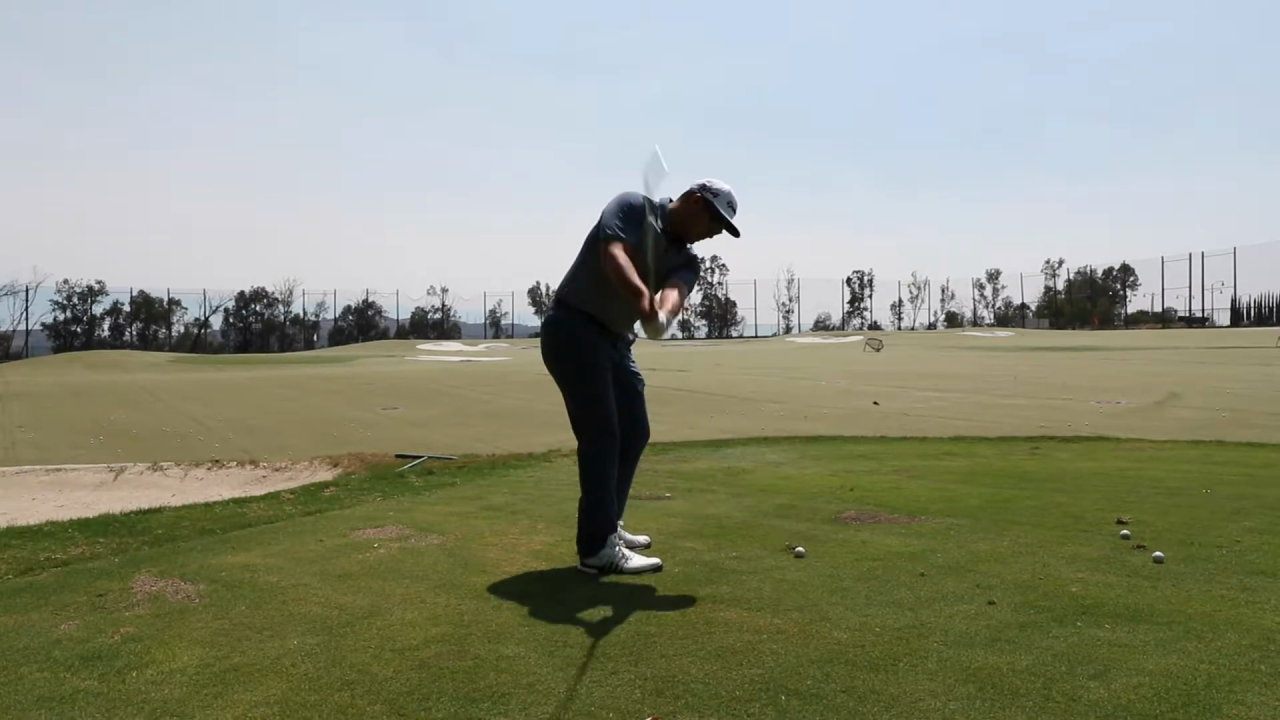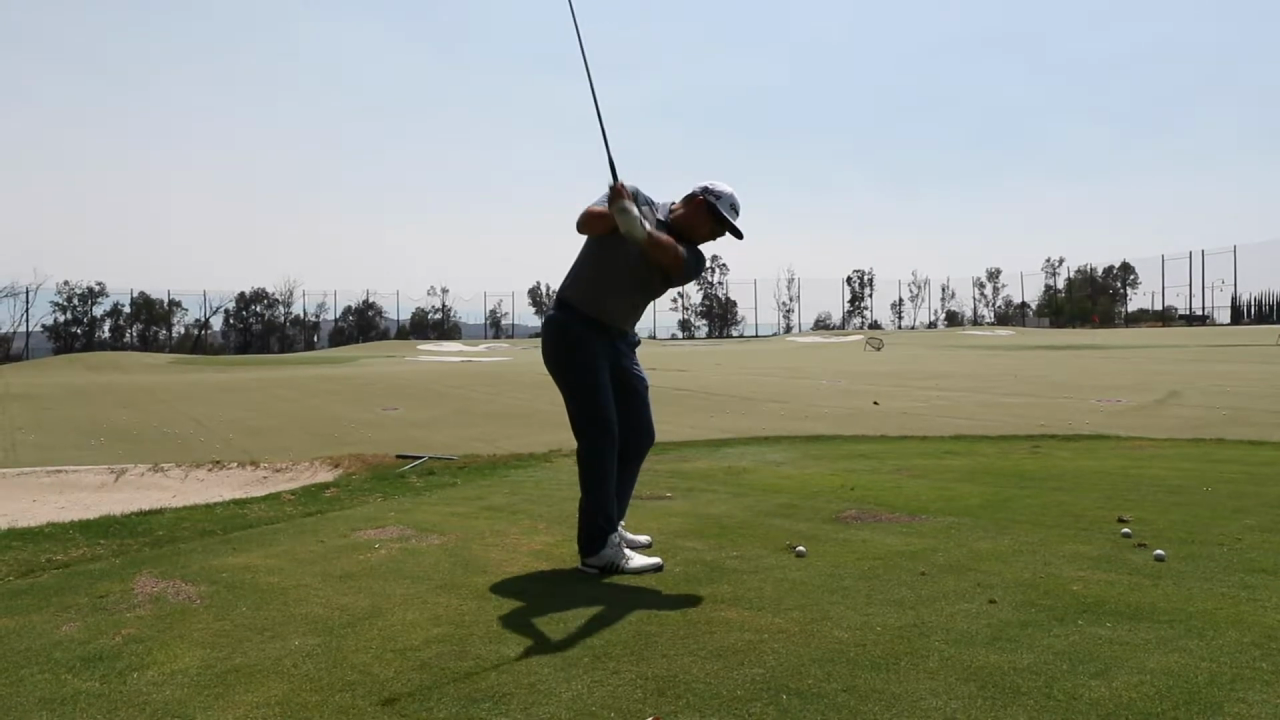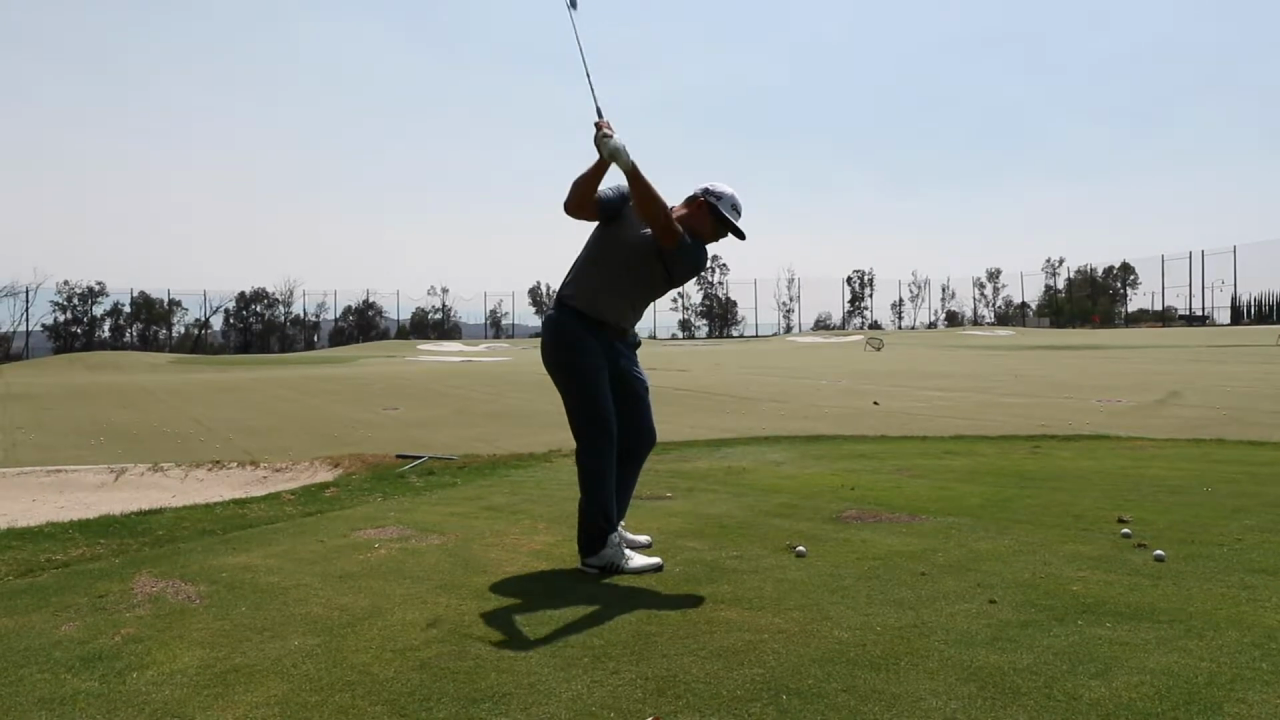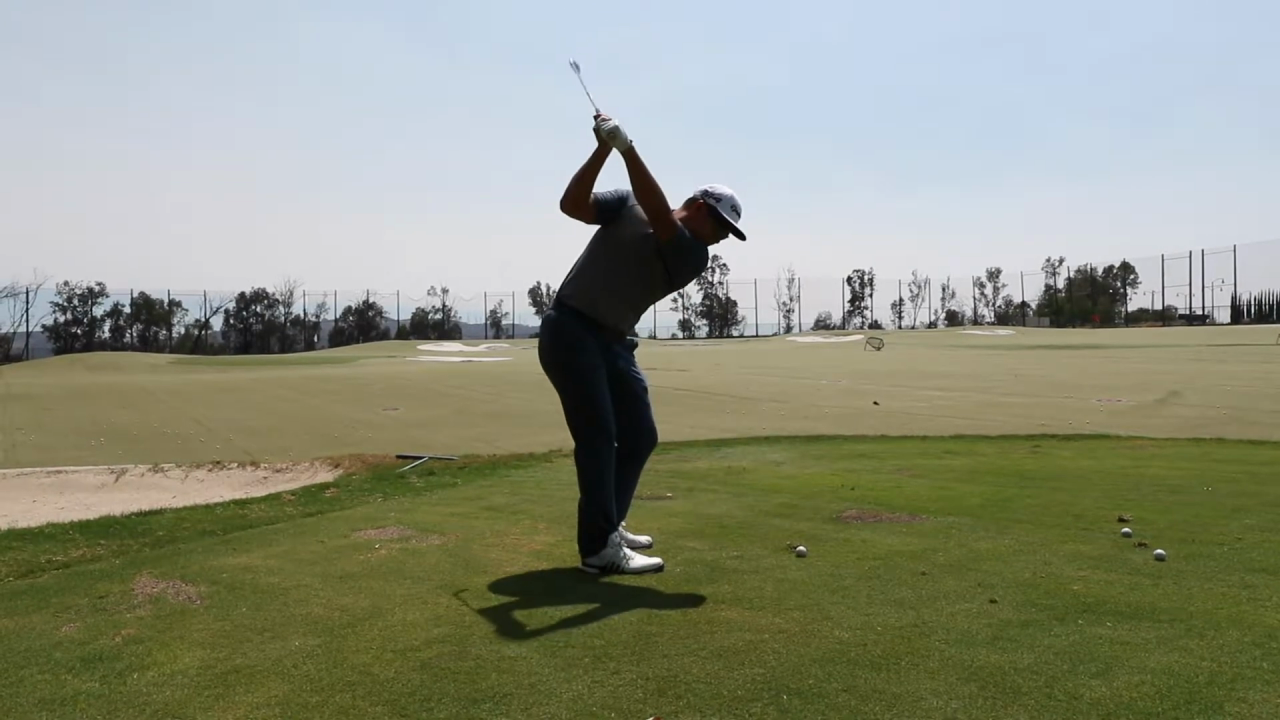
dt=0.4s
person 1, frame 1
left shoulder: (687, 260)
right shoulder: (634, 208)
left elbow: (673, 293)
right elbow: (612, 254)
left wrist: (660, 315)
right wrist: (641, 296)
left hip: (614, 338)
right hip: (572, 329)
left knee: (633, 434)
right knee: (601, 434)
left ankle: (606, 527)
right ankle: (597, 548)
person 1, frame 2
left shoulder: (692, 260)
right shoulder: (635, 201)
left elbow: (667, 254)
right elbow: (586, 222)
left wrist: (638, 228)
right wrist: (616, 213)
left hip: (617, 339)
right hip: (572, 328)
left knee: (638, 436)
right knee: (600, 434)
left ankle: (608, 528)
right ankle: (598, 548)
person 1, frame 3
left shoulder: (692, 256)
right shoulder: (628, 200)
left elbow: (661, 225)
right elbow: (575, 205)
right wrist: (604, 160)
left hip: (617, 341)
right hip: (571, 328)
left knee: (639, 436)
right knee: (599, 434)
left ankle: (608, 526)
right ankle: (598, 548)
person 1, frame 4
left shoulder: (693, 257)
right shoulder: (628, 204)
right elbow: (571, 204)
right wrist: (603, 149)
left hip: (613, 342)
right hip: (569, 330)
left knee: (640, 438)
right knee: (597, 435)
left ankle: (609, 527)
right ankle: (599, 548)
